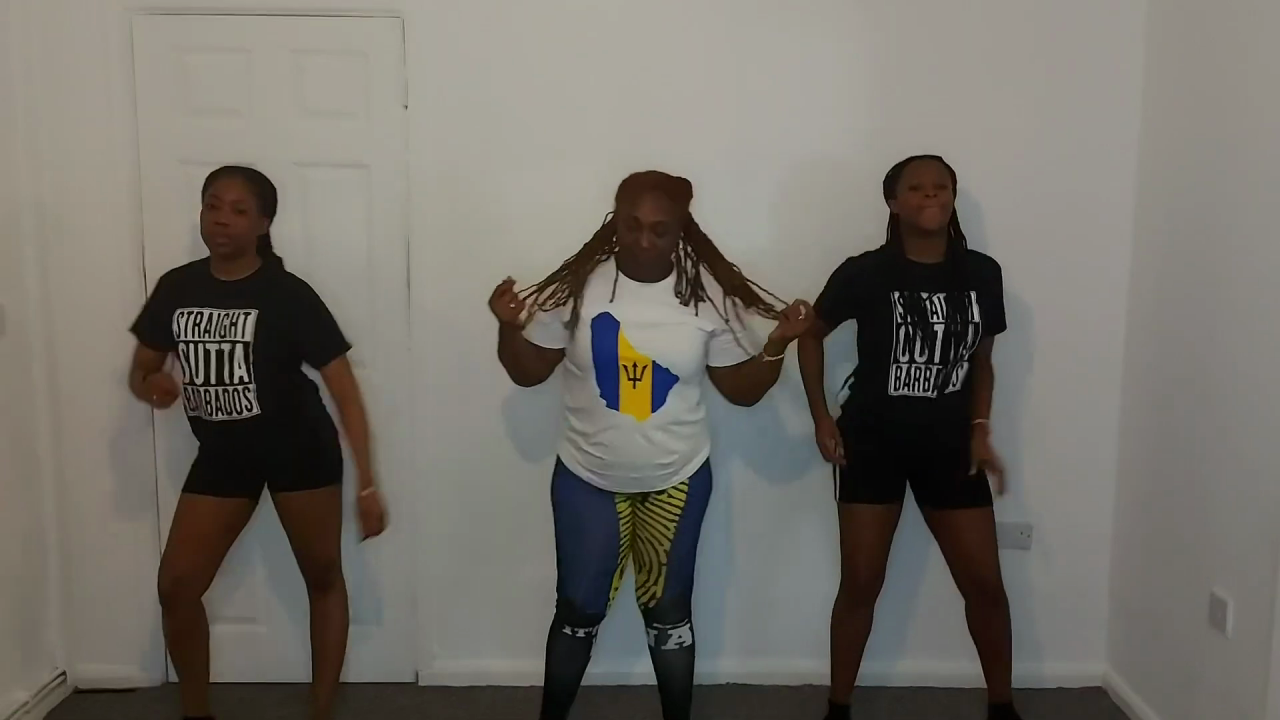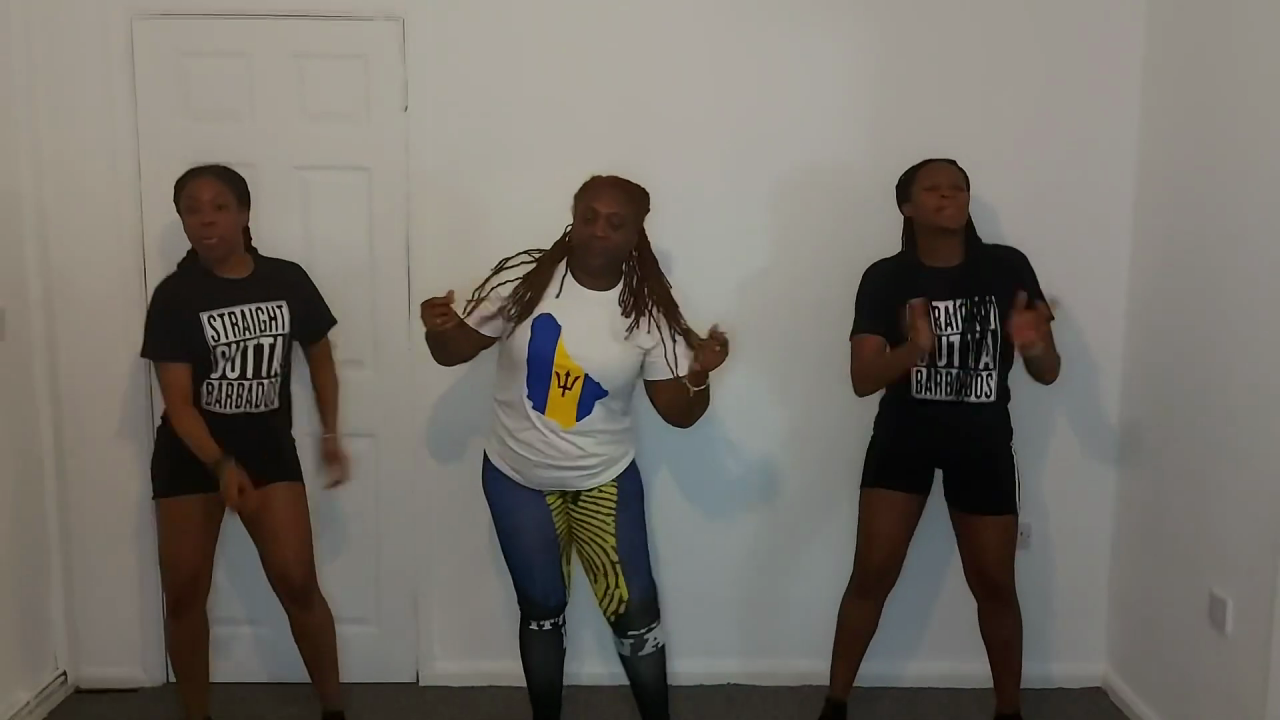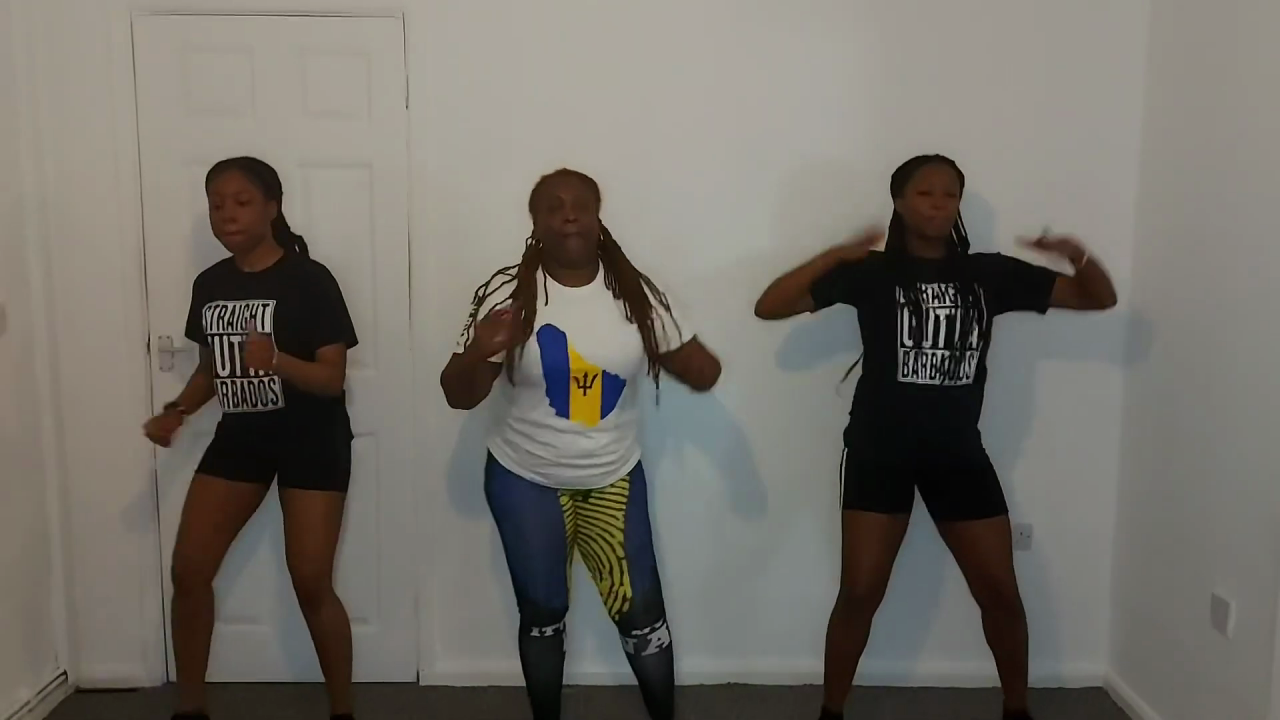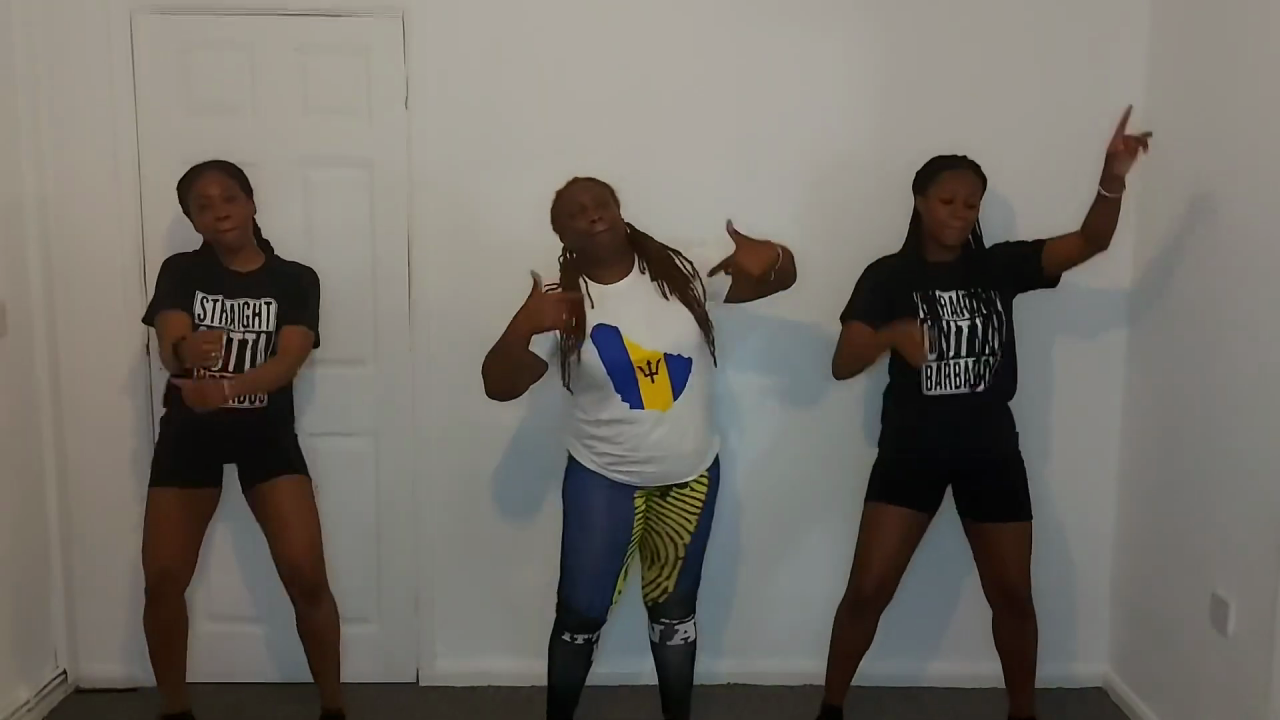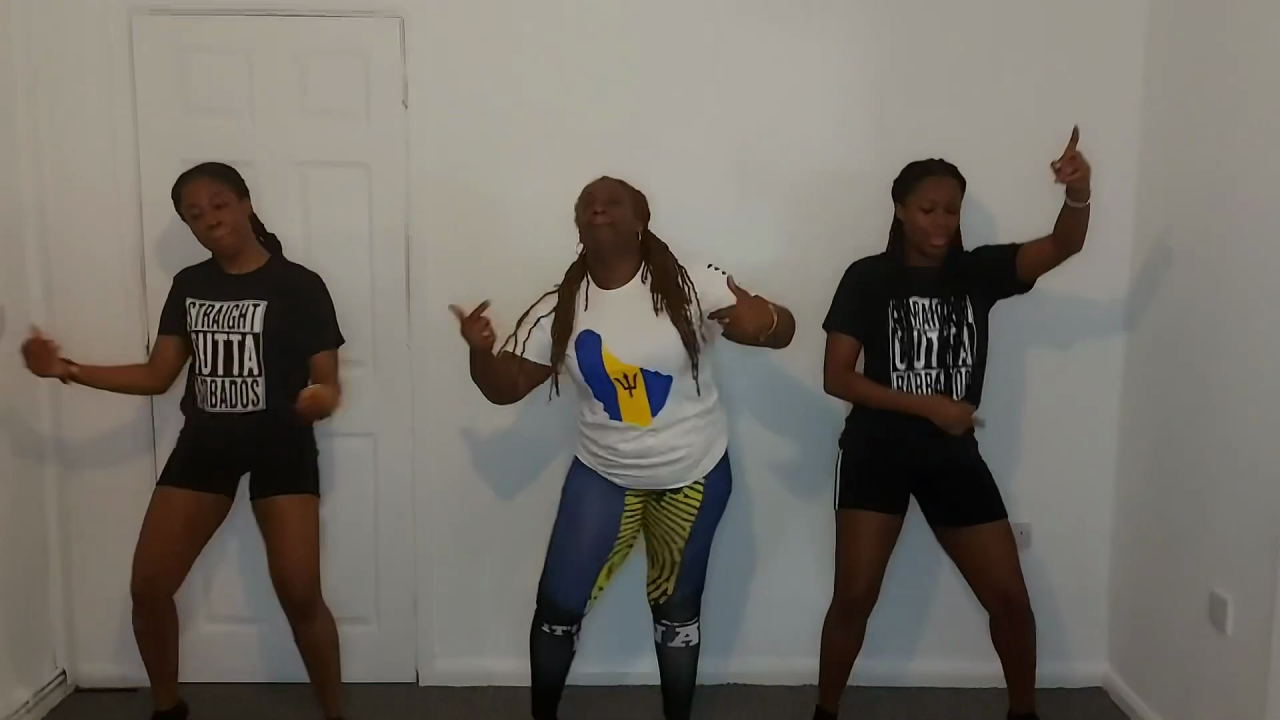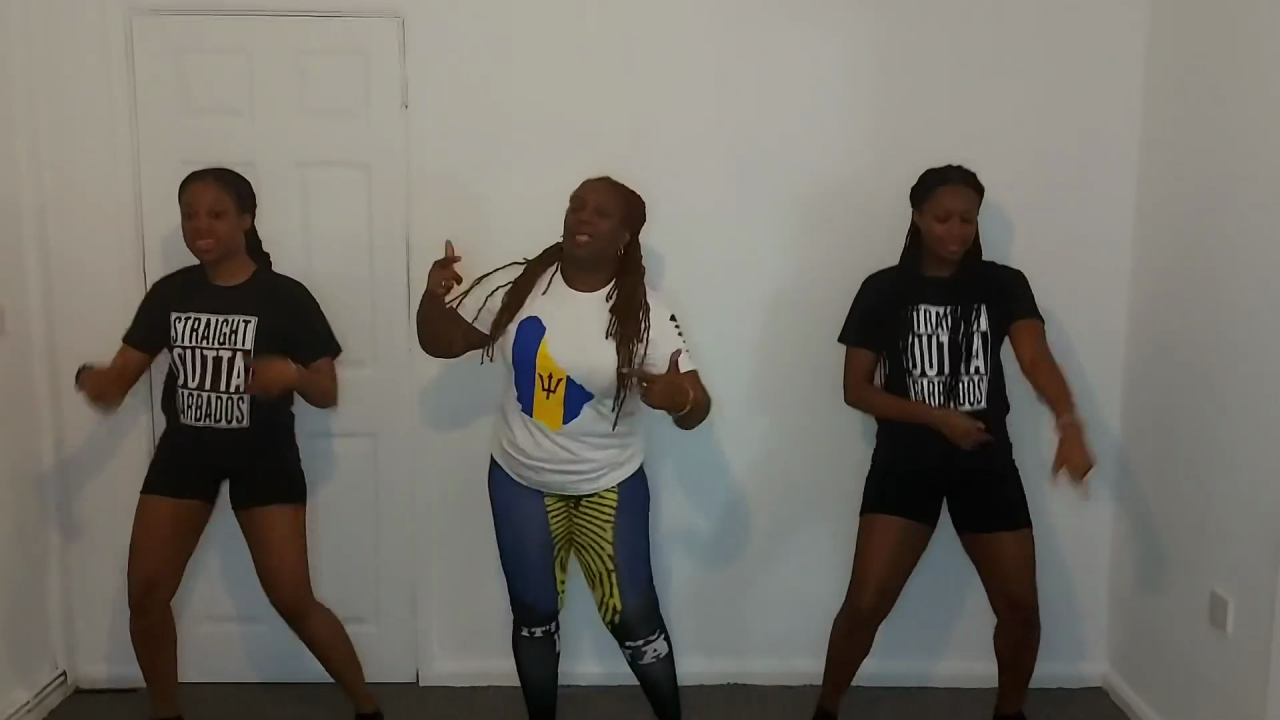
dt=0.5s
person 1, frame 1
left shoulder: (982, 272)
right shoulder: (865, 272)
right elbow: (811, 333)
left wrist: (981, 430)
right wrist: (819, 417)
left hip: (949, 445)
right hip: (872, 442)
left knee: (985, 584)
right knee: (860, 586)
person 1, frame 2
left shoulder: (1006, 267)
right shoulder: (885, 278)
left elbow: (1046, 370)
right elbow: (863, 379)
left wrist: (1033, 345)
right wrist: (915, 348)
left hip: (982, 441)
right hip: (902, 436)
left knee: (995, 586)
right knee: (872, 575)
person 1, frame 3
left shoulder: (989, 273)
right shoulder: (867, 270)
left elbow: (1099, 296)
right elbow: (769, 307)
left wrist: (1079, 256)
right wrist: (835, 254)
left hip: (958, 452)
right hip: (878, 450)
left knee: (1001, 592)
right knee: (859, 595)
person 1, frame 4
left shoulder: (1002, 265)
right shoulder: (888, 277)
left elbow: (1090, 242)
right elbow: (842, 364)
left wrist: (1113, 178)
right wrist: (890, 336)
left hip: (990, 450)
right hip: (910, 449)
left knee: (1013, 597)
right knee: (868, 590)
person 1, frame 5
left shoulder: (980, 272)
right shoulder: (867, 279)
left elbow: (1062, 248)
right elbow: (836, 376)
left wrist: (1078, 194)
right wrist: (925, 404)
left hip: (954, 456)
right hip: (876, 453)
left knee: (1011, 601)
right knee: (854, 599)
person 1, frame 6
left shoulder: (1001, 283)
right shoulder: (882, 290)
left elbow: (1036, 357)
right elbow: (856, 389)
left wrist: (1068, 422)
right wrist: (935, 416)
left hip: (985, 459)
right hip: (905, 459)
left knee: (1021, 607)
right knee: (865, 605)
person 2, frame 1
left shoulder: (285, 295)
right shoulder: (177, 287)
left elbow: (342, 383)
right elbow: (141, 368)
left wrist: (366, 483)
right wrist: (151, 384)
left hip: (298, 448)
right hip: (222, 452)
left knee: (323, 577)
right knee: (176, 586)
person 2, frame 2
left shoulder: (287, 281)
right shoulder: (174, 296)
left elbow: (320, 357)
right elbow: (178, 401)
left wrist: (330, 435)
right wrist: (222, 467)
left hip: (268, 445)
right hip: (188, 451)
left knee: (298, 584)
right knee: (185, 593)
person 2, frame 3
left shoulder: (311, 280)
right shoulder: (211, 284)
left elbow: (333, 377)
right elbow: (213, 368)
left wrist: (280, 363)
right wrist: (175, 410)
left hip: (313, 441)
right hip: (239, 438)
left knee: (313, 586)
right knee: (188, 571)
person 2, frame 4
left shoulder: (296, 280)
right shoulder: (180, 272)
left elbow: (288, 360)
right elbow: (174, 347)
left wrist: (229, 387)
right wrist: (192, 351)
left hip: (266, 435)
right hip: (187, 436)
left knee: (307, 577)
right knee: (162, 582)
person 2, frame 5
left shoulder: (298, 285)
right shoulder: (190, 285)
left elbow: (327, 375)
right elbow: (157, 376)
left wrist: (323, 395)
right wrist: (64, 369)
left hip: (282, 448)
right hip: (203, 447)
left knee: (299, 595)
right knee: (150, 586)
person 2, frame 6
left shoulder: (286, 297)
right shoulder: (168, 294)
left elbow: (326, 391)
right elbow: (121, 375)
left wrist: (293, 375)
right wrist: (91, 378)
left hip: (265, 455)
right hip: (184, 454)
left knee: (293, 600)
right knee: (146, 590)
person 3, frame 1
left shoulder: (708, 294)
right shoulder: (577, 283)
left elbow: (740, 390)
right elbow: (529, 372)
left wrist: (776, 348)
right wrist: (509, 327)
left hip: (676, 480)
right hip: (587, 478)
left knee: (667, 609)
right knee: (579, 611)
person 3, frame 2
left shoulder: (648, 310)
right shoulder: (522, 277)
left elbow: (677, 411)
right elbow: (455, 351)
left wrist: (699, 374)
right wrist: (439, 328)
left hip: (606, 482)
right hip: (517, 479)
left knee: (635, 610)
right knee: (542, 610)
person 3, frame 3
left shoulder: (635, 292)
right shoulder: (506, 293)
left elbow: (690, 366)
right elbow: (459, 396)
left wrist: (701, 366)
right wrist: (483, 347)
left hip: (614, 479)
right hip: (525, 480)
left knee: (642, 610)
right knee: (542, 613)
person 3, frame 4
left shoulder: (681, 274)
right shoulder: (559, 304)
left elbow: (780, 275)
right elbow: (499, 386)
left wrist: (767, 256)
right wrist: (525, 325)
left hip: (689, 475)
right hip: (603, 479)
left knee: (673, 606)
right knee: (581, 612)
person 3, frame 5
left shoulder: (690, 286)
right shoulder: (560, 308)
left elbow: (781, 330)
right elbow: (504, 387)
left wrist: (763, 318)
right wrist: (479, 348)
left hip: (692, 477)
right hip: (603, 476)
left knee: (676, 608)
right knee: (560, 605)
person 3, frame 6
left shoulder: (645, 312)
right shoulder: (514, 285)
left elbow: (694, 405)
right elbow: (442, 342)
left wrist: (682, 396)
right wrist: (433, 297)
left hip: (610, 487)
right hip: (520, 483)
left knee: (635, 617)
right knee: (534, 616)
